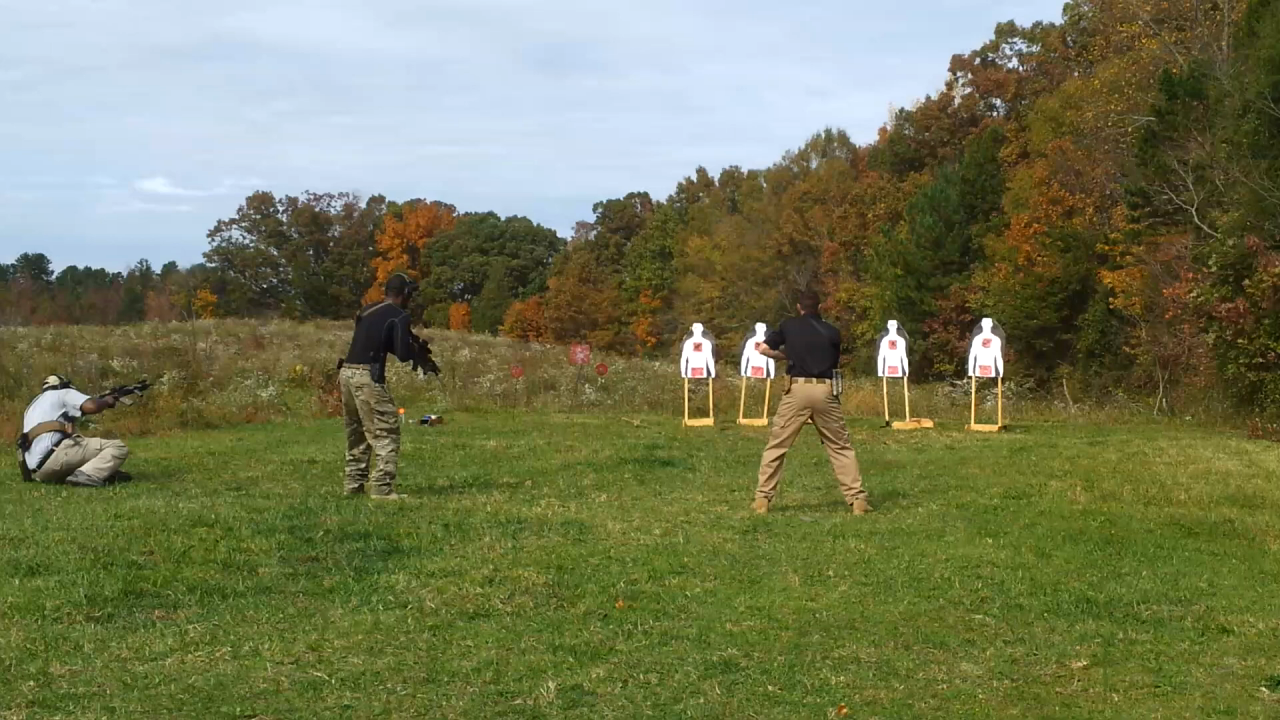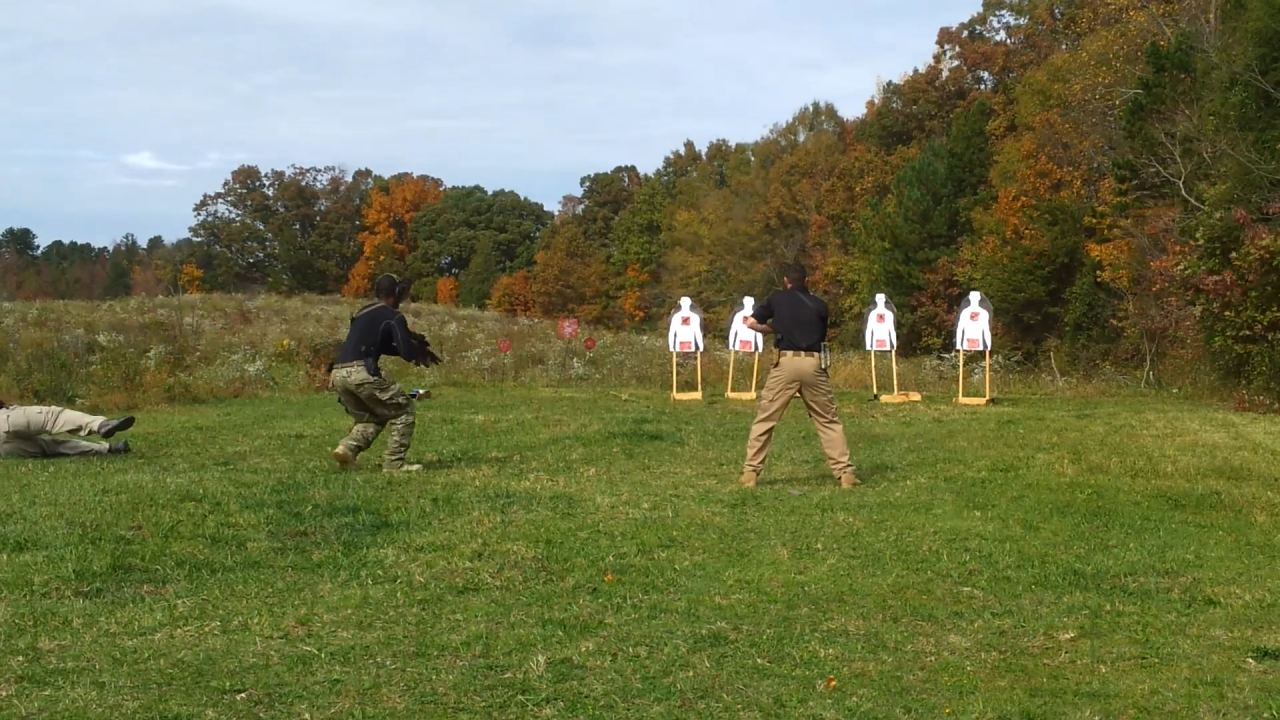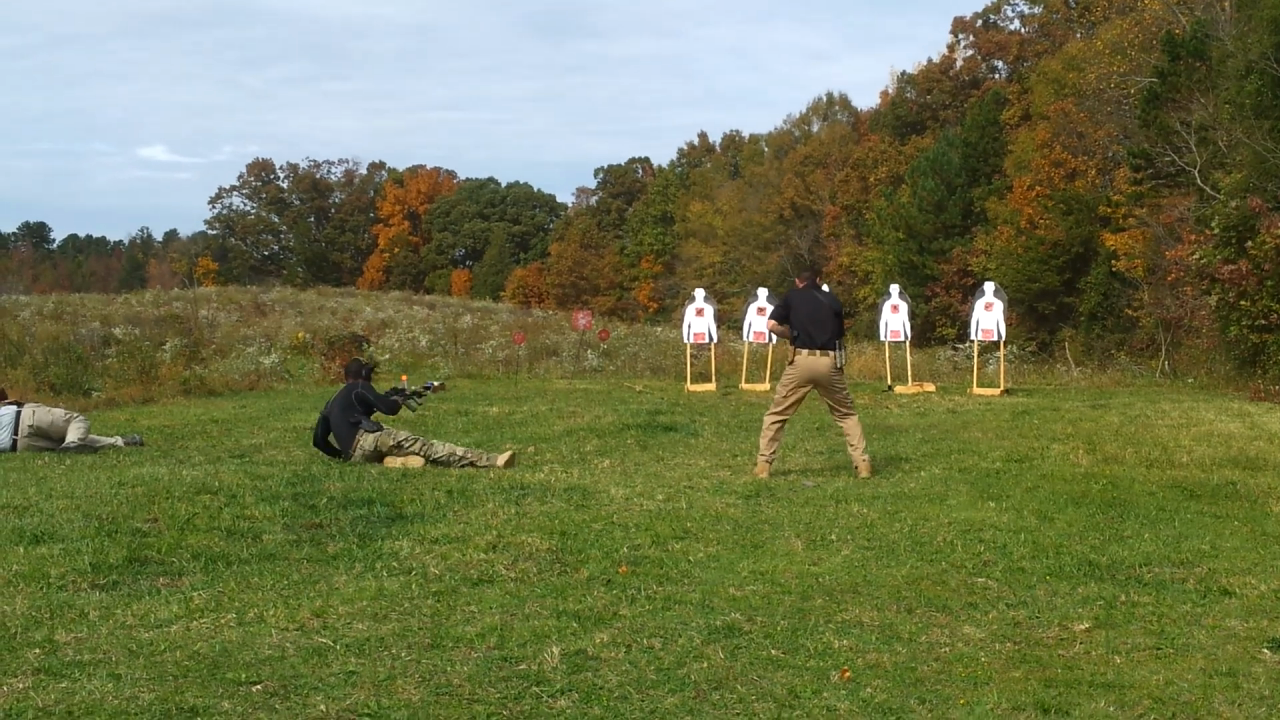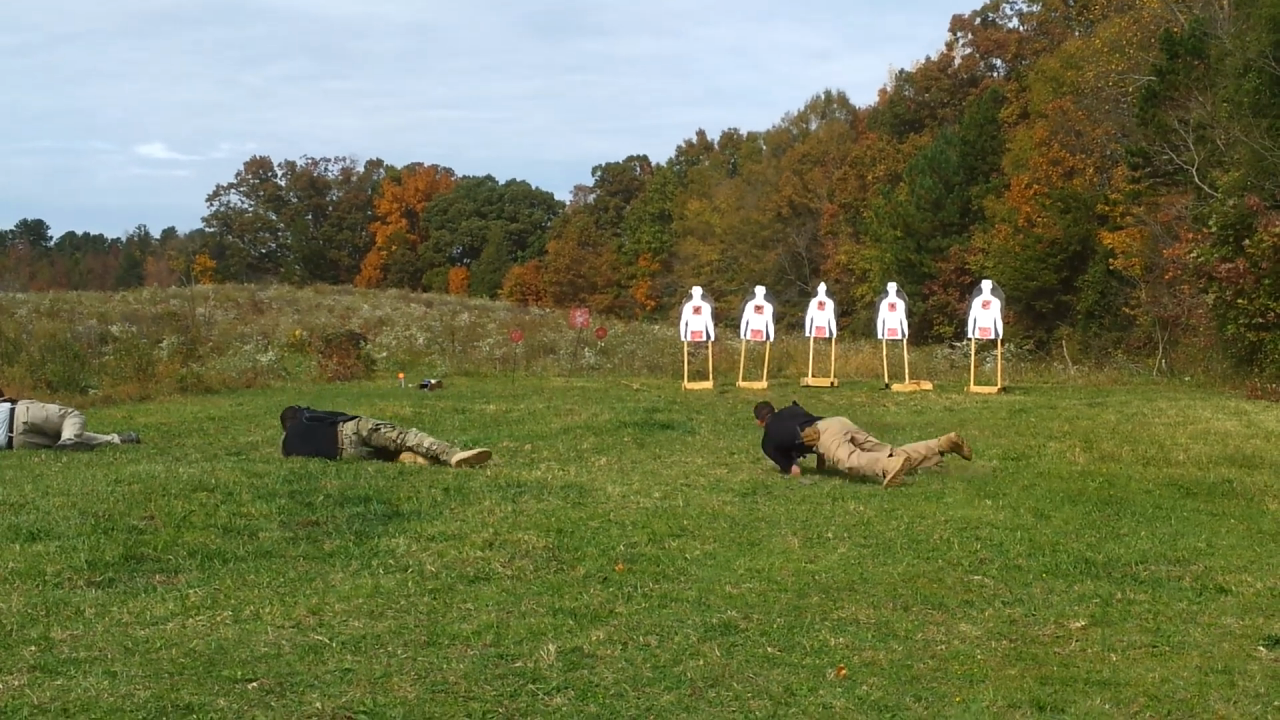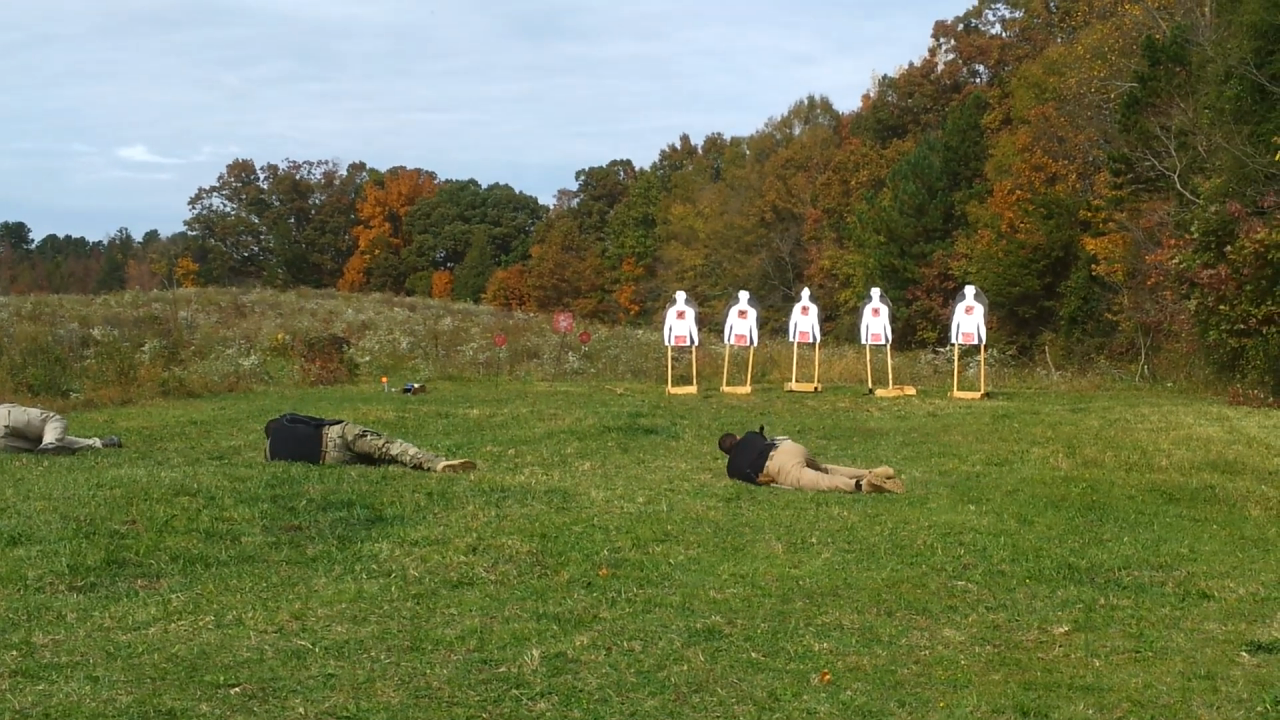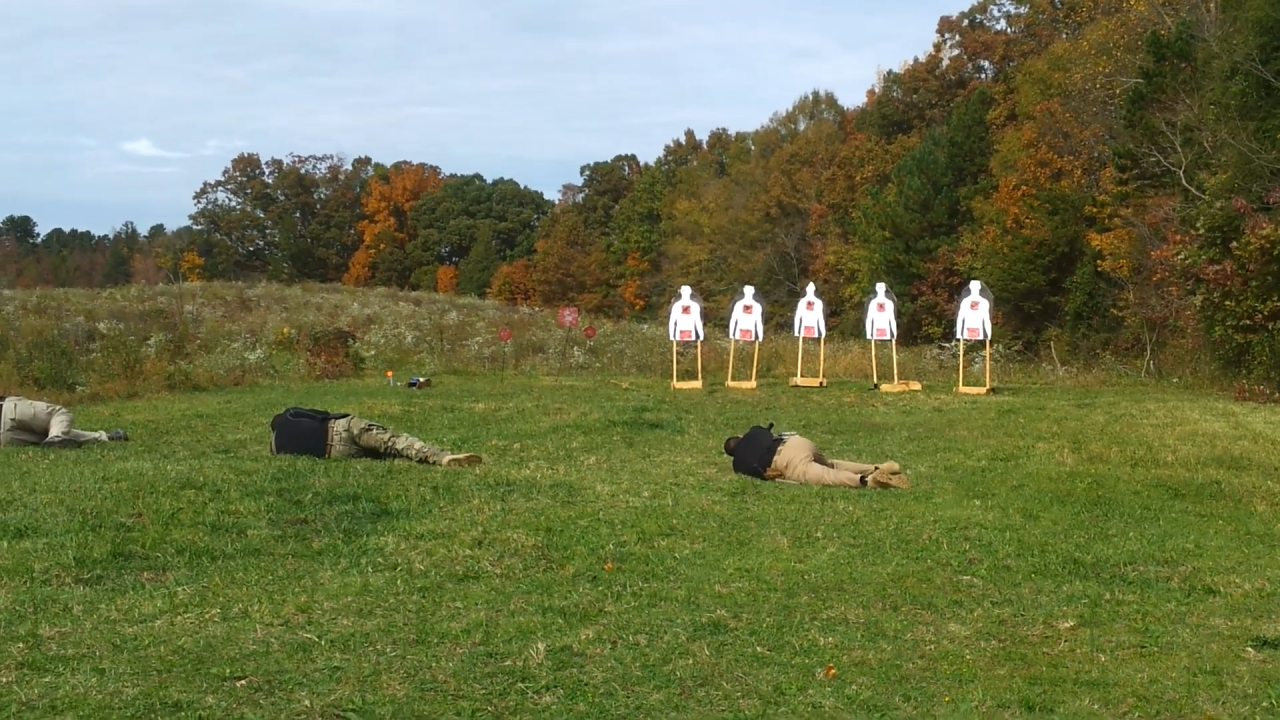
dt=0.5s
person 1, frame 1
left shoulder: (366, 311)
right shoulder: (399, 316)
right elbow: (403, 354)
left wrist: (406, 344)
right wrist: (413, 346)
left hip: (347, 373)
right hip: (367, 377)
left knee: (356, 434)
right knee: (386, 433)
left ankle: (353, 487)
right ankle: (381, 488)
person 1, frame 2
left shoulder: (361, 313)
right shoulder: (393, 317)
right elbow: (407, 352)
right wrist: (419, 349)
left hip: (338, 374)
right hip: (361, 372)
left knee: (373, 419)
right knee: (404, 411)
left ankle: (347, 449)
right ankle: (394, 463)
person 1, frame 3
left shoulder: (331, 404)
right shoulder: (360, 387)
left elbow: (318, 440)
right elbow: (388, 407)
left wrist: (341, 455)
right wrist: (396, 399)
left hip: (355, 455)
right hip: (369, 439)
left knee: (420, 454)
right knee: (428, 448)
left ankle: (394, 459)
person 1, frame 4
left shoulder: (285, 446)
right shoulder: (304, 418)
right elbow: (341, 416)
left hip: (342, 455)
right hip: (350, 432)
right knee: (407, 437)
right ankle: (453, 455)
person 1, frame 5
left shoulder: (270, 452)
right shoulder: (286, 422)
right elbow: (320, 423)
left hip: (326, 459)
right hip: (335, 435)
right knee: (390, 447)
right ankle: (437, 463)
person 1, frame 6
left shoulder: (277, 445)
right shoulder: (291, 416)
right elbow: (323, 415)
left hip: (332, 449)
right hip: (340, 427)
right knee: (394, 441)
right ankle: (442, 457)
person 2, frame 1
left shoulder: (789, 325)
right shoulder: (832, 332)
left elbow: (763, 348)
right elbow: (835, 364)
left hip: (797, 389)
right hip: (825, 391)
left knee: (776, 446)
right knee: (841, 447)
left ankle: (762, 499)
right ankle: (857, 499)
person 2, frame 2
left shoulder: (777, 299)
right shoulder: (820, 305)
left elbow: (751, 322)
right elbow: (822, 336)
left hip: (785, 363)
right hip: (813, 364)
left knee: (765, 419)
right knee: (829, 421)
left ankle: (750, 472)
right ankle: (845, 473)
person 2, frame 3
left shoulder: (791, 296)
right shoulder: (833, 300)
left elbow: (772, 325)
left hip: (802, 362)
right hip: (830, 362)
left knee: (776, 413)
right knee: (847, 414)
left ankle: (763, 463)
right ankle: (862, 463)
person 2, frame 4
left shoulder: (769, 441)
right shoulder: (790, 411)
left elbow: (794, 471)
left wrist: (790, 465)
right wrist: (821, 466)
left hip: (828, 432)
right hip: (838, 424)
left knee: (852, 461)
right knee: (890, 453)
left ankle: (891, 467)
right ankle: (944, 443)
person 2, frame 5
left shoulder: (732, 467)
right shoulder: (749, 437)
left hip: (779, 465)
right hip: (793, 448)
left knee: (823, 482)
right knee: (824, 470)
left ankle: (863, 485)
right ankle: (871, 474)
person 2, frame 6
left shoulder: (738, 462)
right shoulder: (754, 432)
left elbow: (754, 471)
left wrist: (767, 472)
left hip: (786, 459)
right hip: (799, 442)
left knee: (826, 476)
right knee: (830, 465)
left ankle: (868, 480)
right ankle: (877, 469)
